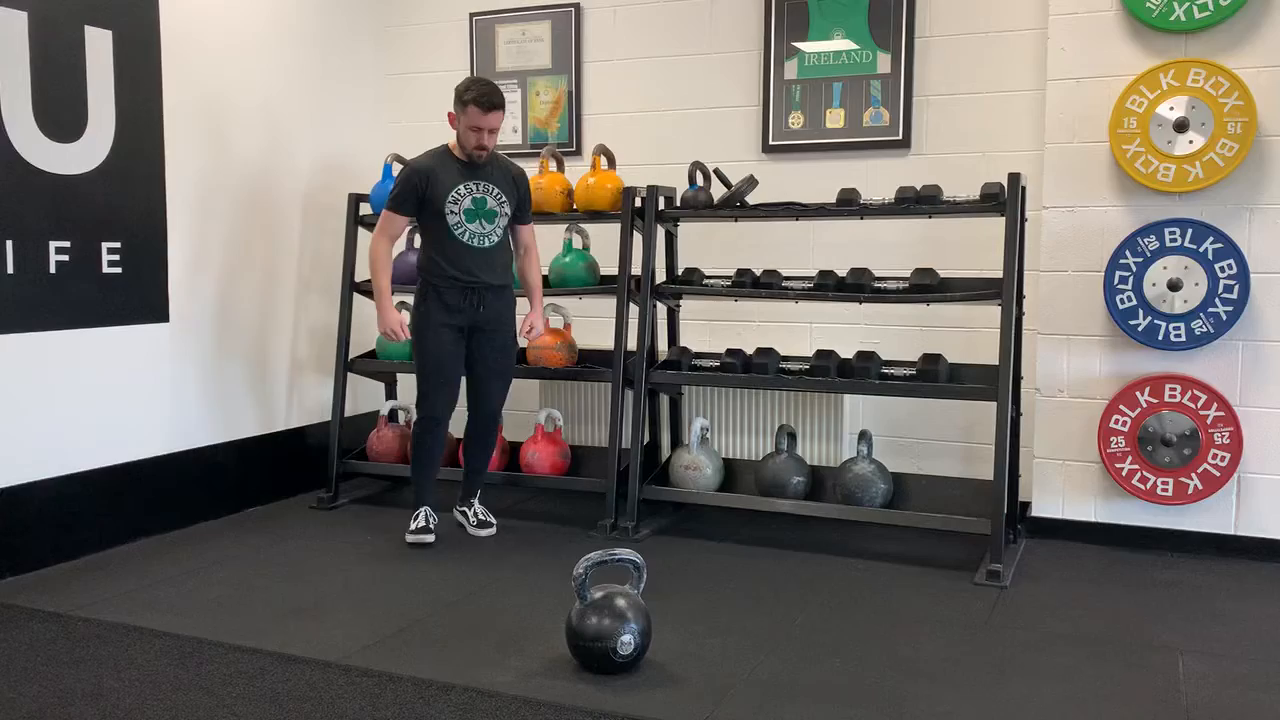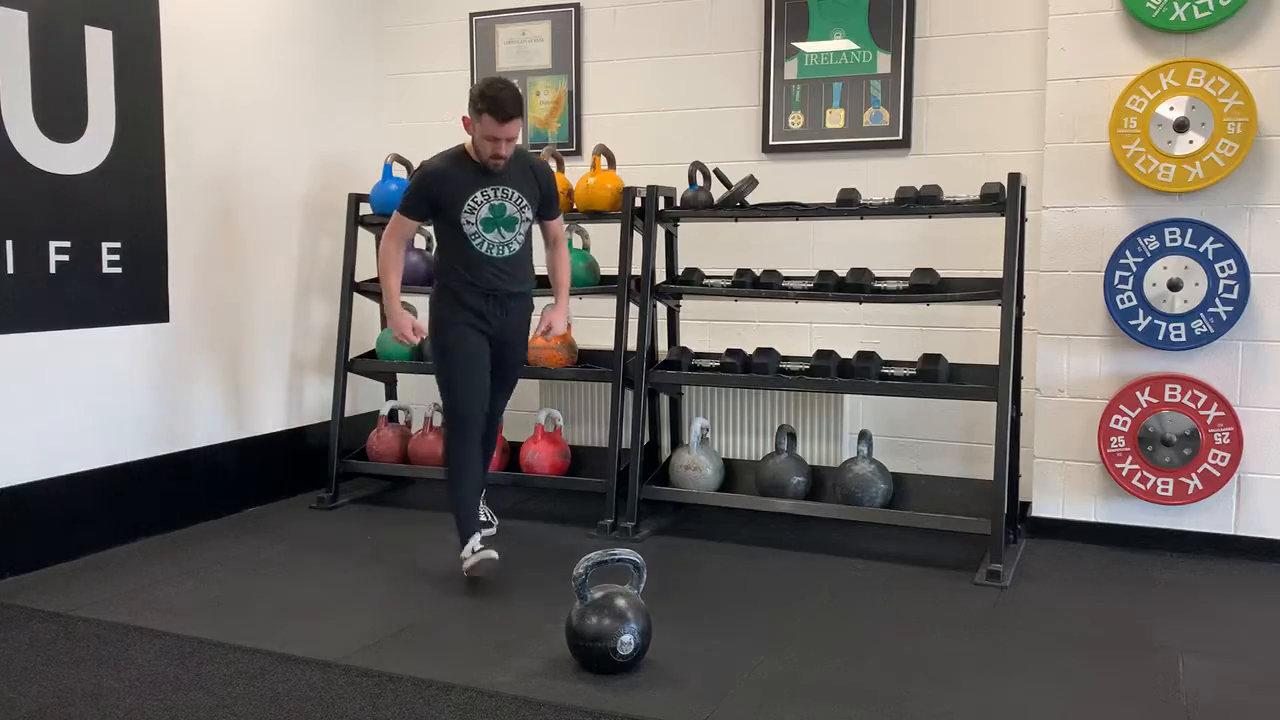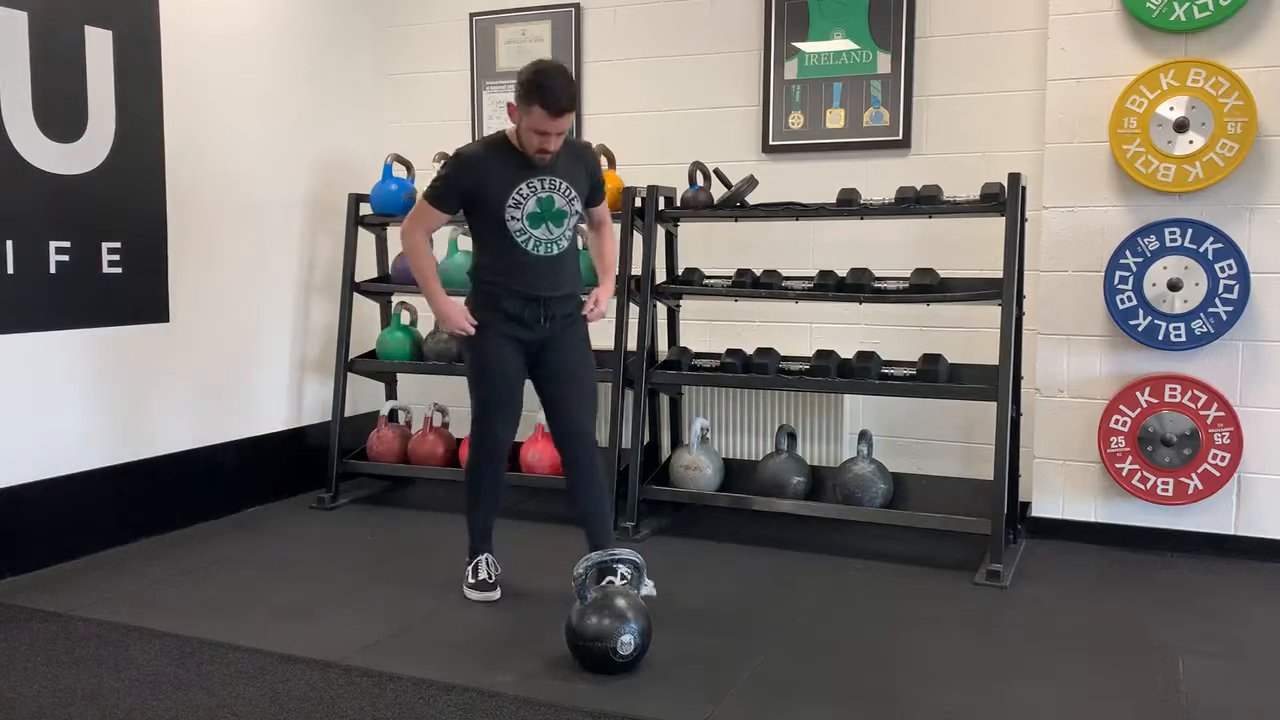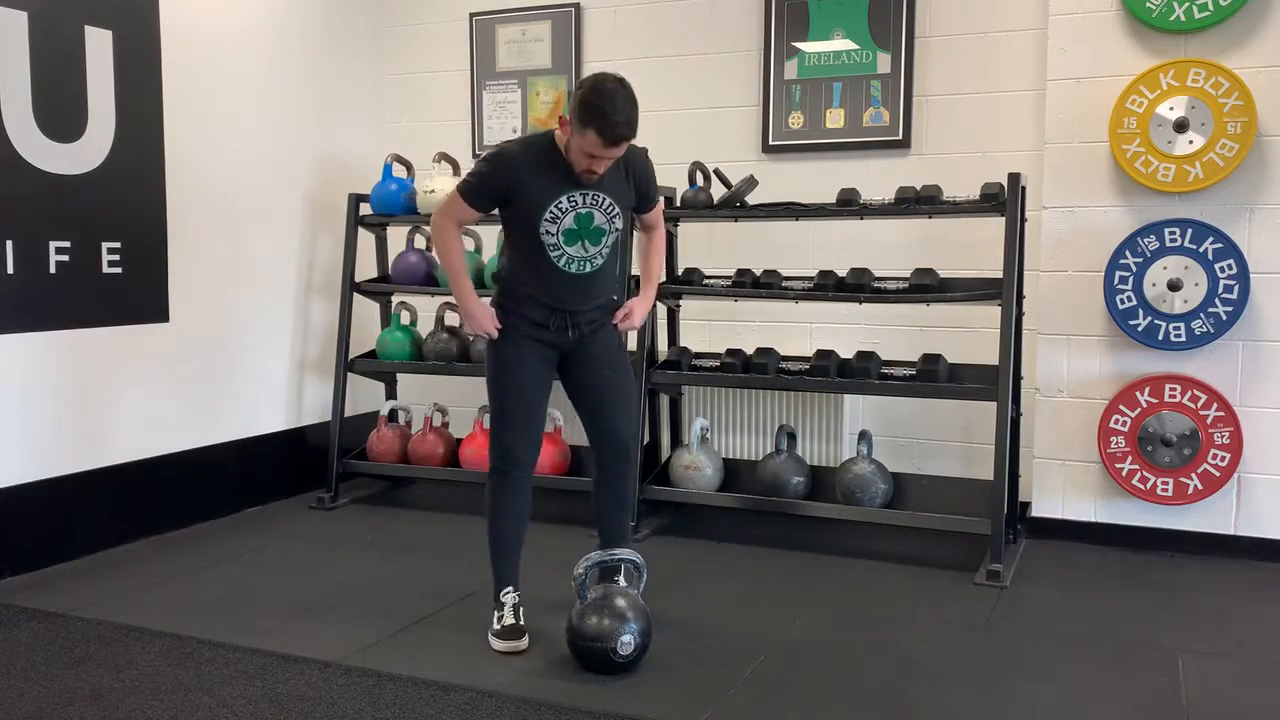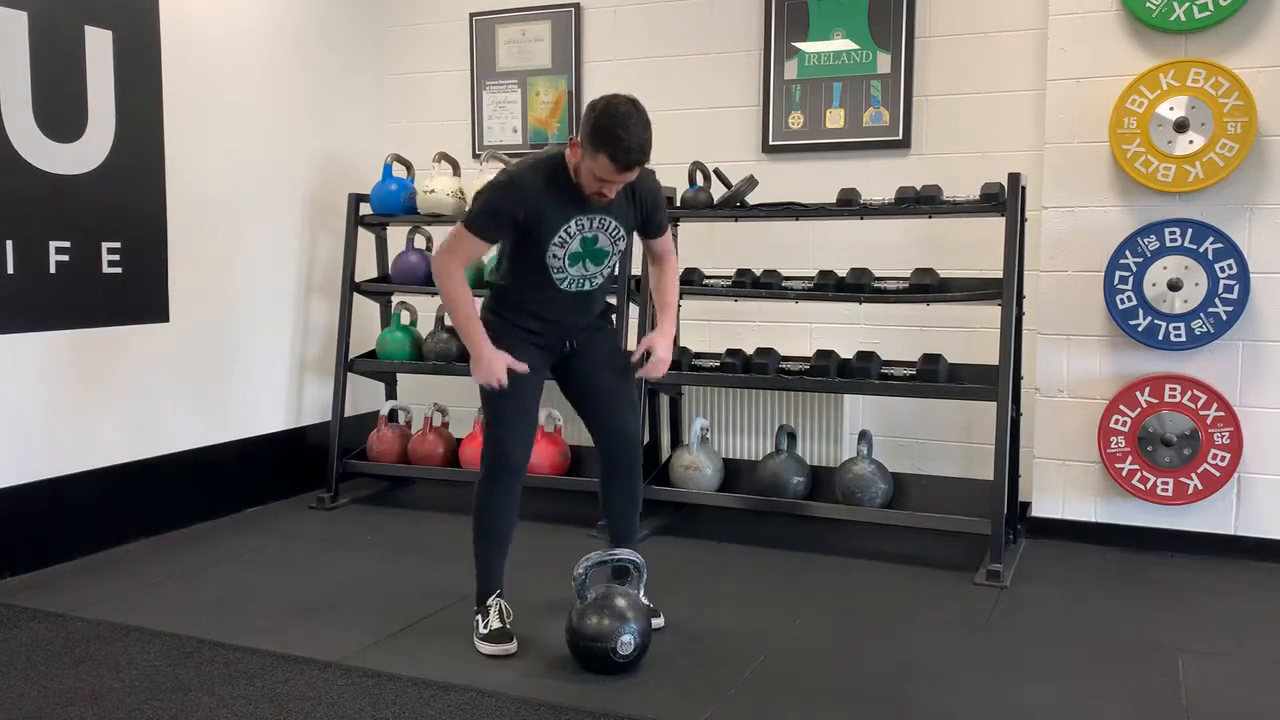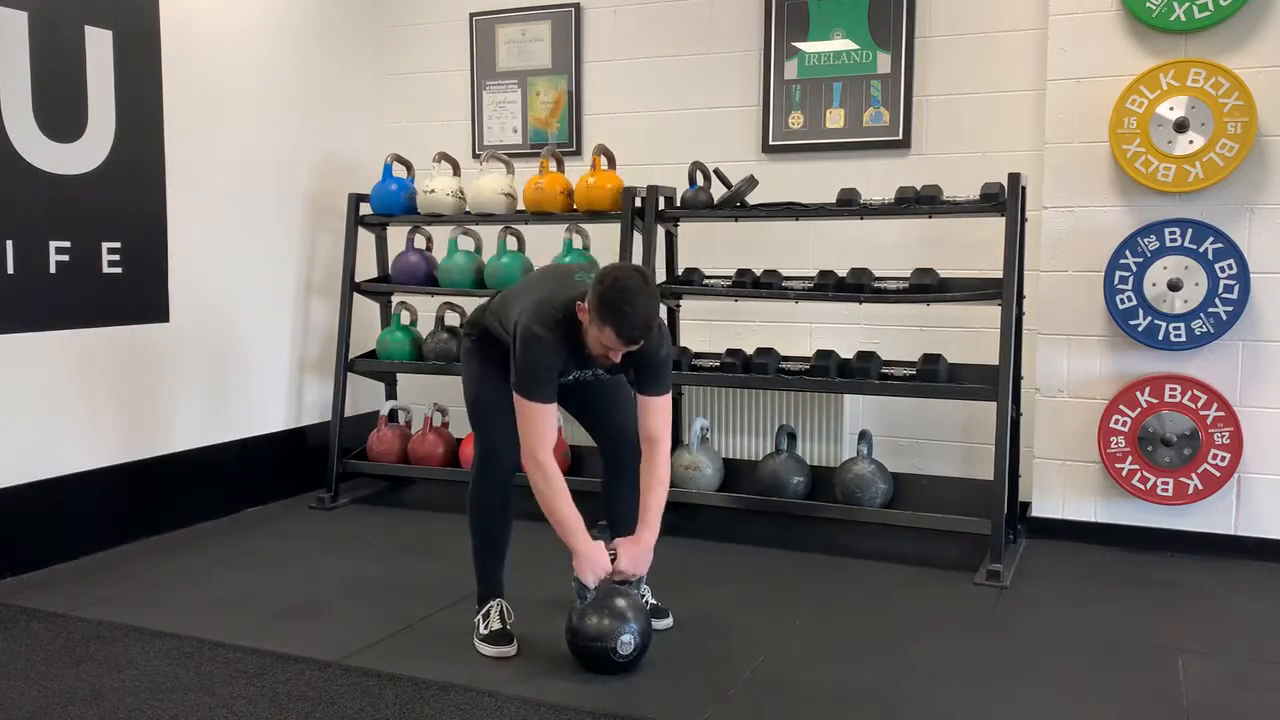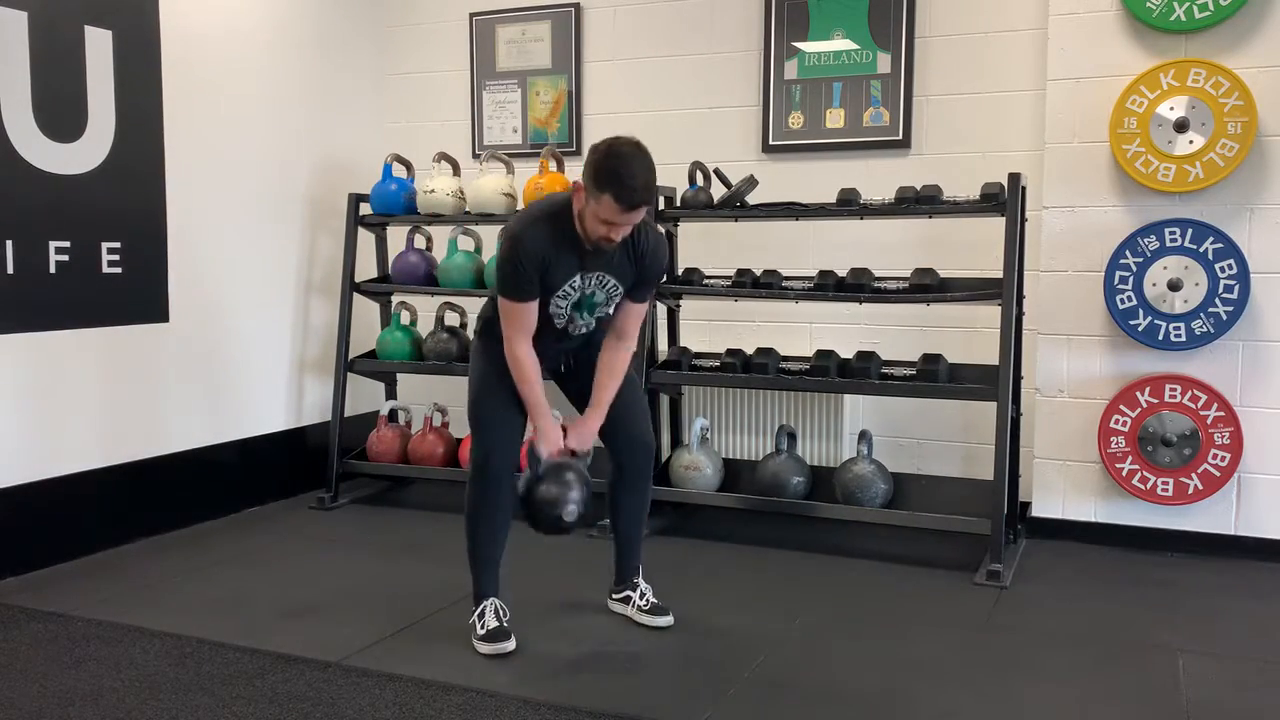
dt=0.5s
person 1, frame 1
left shoulder: (512, 176)
right shoulder: (423, 171)
left elbow: (525, 246)
right elbow: (383, 238)
left wrist: (536, 306)
right wrist: (386, 305)
left hip: (496, 309)
right hip: (441, 309)
left knee: (488, 410)
right knee: (434, 410)
left ankle: (469, 498)
right ankle: (422, 505)
person 1, frame 2
left shoulder: (535, 172)
right shoulder: (438, 174)
left elbow: (556, 239)
right elbow: (394, 239)
left wrist: (560, 303)
right wrist: (394, 308)
left hip: (513, 312)
right hip: (458, 313)
left knee: (490, 415)
right knee: (465, 417)
left ankle: (473, 497)
right ankle: (469, 535)
person 1, frame 3
left shoulder: (583, 161)
right shoulder: (475, 164)
left elbow: (601, 224)
right elbow: (415, 230)
left wrist: (606, 286)
right wrist: (440, 302)
left hip: (563, 320)
right hip: (497, 323)
left knee: (580, 440)
right knee: (492, 442)
left ankle: (607, 565)
right ankle: (481, 556)
person 1, frame 4
left shoulder: (634, 168)
right shoulder: (513, 163)
left elbow: (654, 226)
right elbow: (446, 221)
left wrist: (645, 296)
right wrist: (467, 301)
left hip: (597, 327)
right hip: (522, 329)
left knee: (619, 447)
right knee: (514, 459)
left ankle: (615, 574)
right ankle: (506, 595)
person 1, frame 5
left shoulder: (645, 191)
right shoulder: (523, 185)
left elbow: (663, 256)
right elbow: (448, 259)
left wrist: (666, 326)
right wrist: (480, 348)
left hip: (590, 329)
right hip: (517, 331)
left knee: (624, 446)
right knee: (507, 457)
left ankle: (626, 582)
right ankle: (489, 599)
person 1, frame 6
left shoulder: (649, 337)
right shoulder: (543, 326)
left elbow: (656, 443)
right elbow: (539, 457)
left wrist: (645, 537)
right wrist: (583, 547)
right hip: (497, 347)
left knee: (626, 442)
right knee: (498, 456)
left ankle: (626, 578)
right ankle: (490, 603)
person 1, frame 7
left shoulder: (650, 247)
right shoulder: (530, 235)
left elbow: (622, 336)
right elbow: (518, 341)
left wrist: (592, 420)
right wrist: (543, 424)
left hip: (590, 343)
right hip: (508, 338)
left knee: (638, 446)
right knee: (493, 461)
left ankle: (627, 584)
right ankle: (486, 602)
